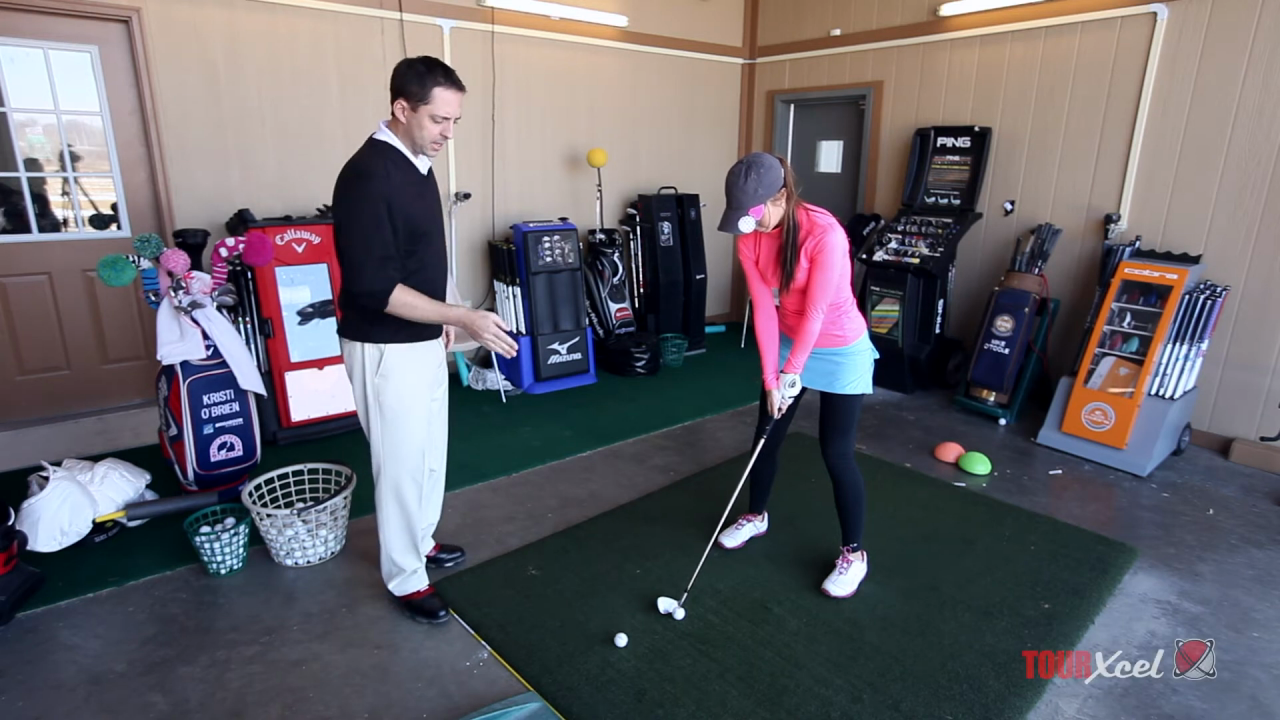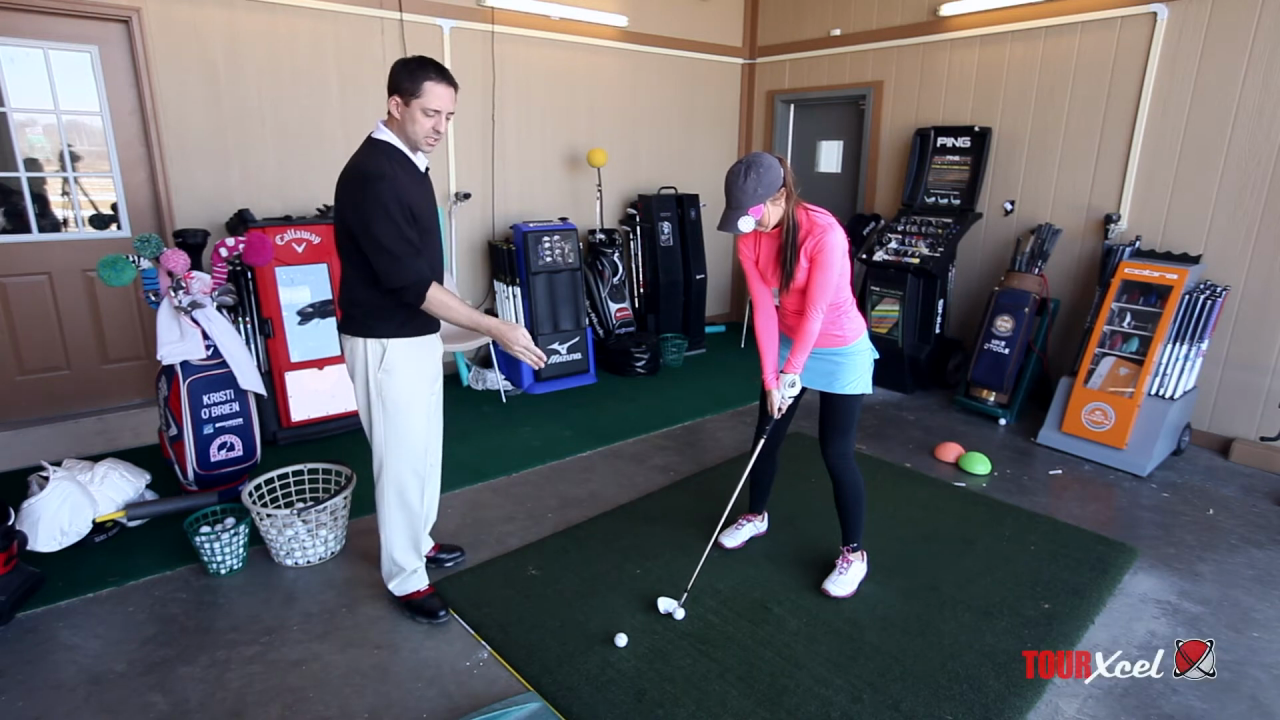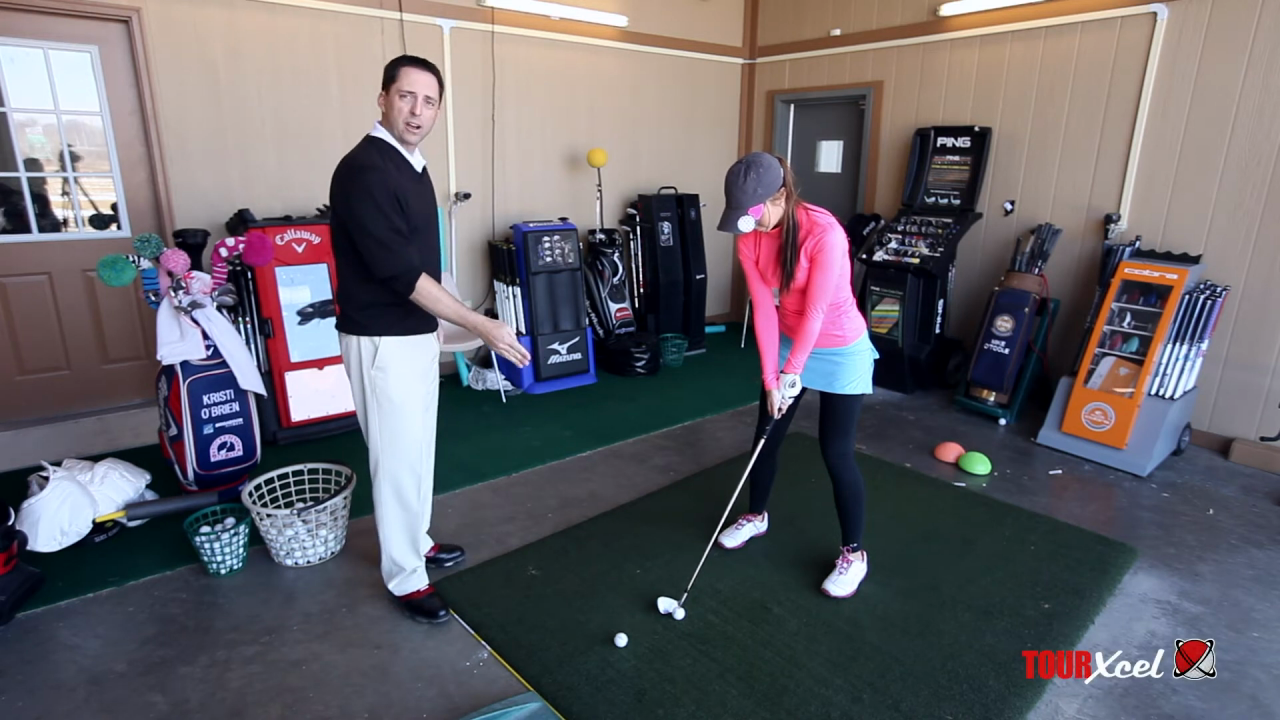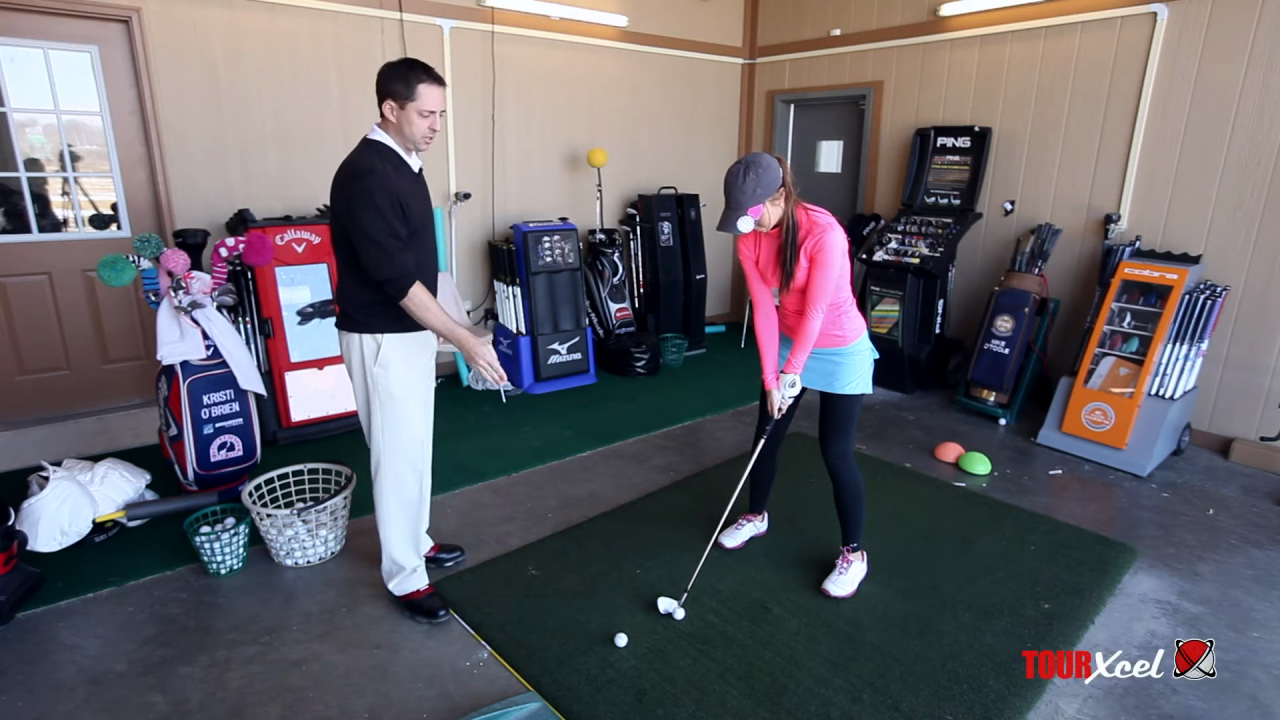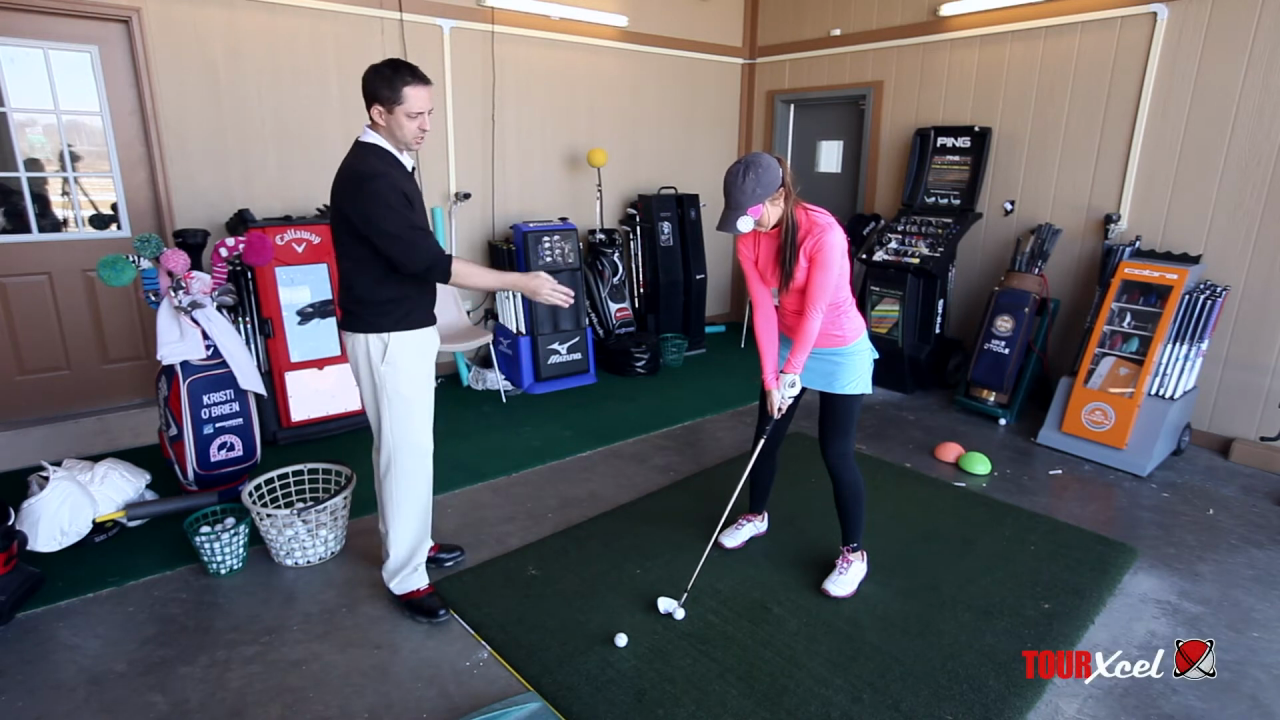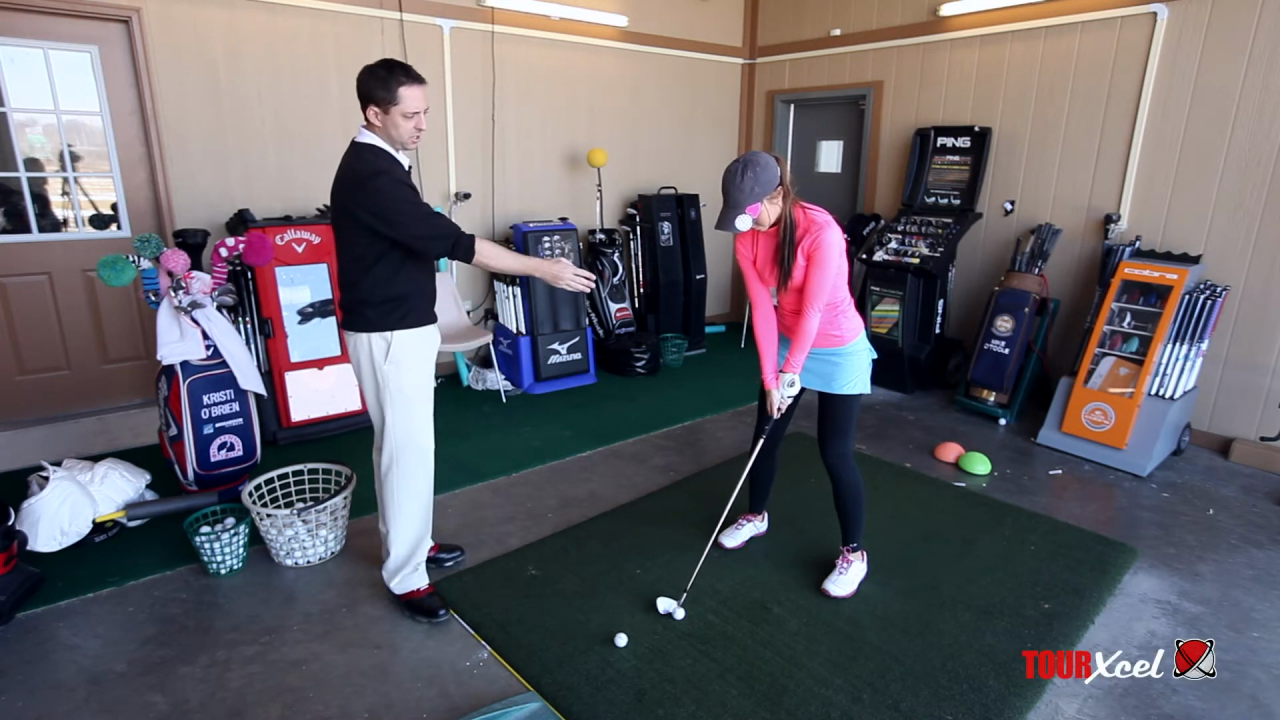
dt=0.4s
person 1, frame 1
left shoulder: (417, 164)
right shoulder: (368, 177)
right elbow: (374, 287)
left wrist: (445, 321)
right wrist: (464, 317)
left hip: (423, 340)
right hip: (385, 349)
left knee: (430, 454)
right knee: (403, 463)
left ankle: (419, 540)
right ankle: (405, 577)
person 1, frame 2
left shoulder: (409, 162)
right shoulder: (372, 175)
right elbow: (410, 280)
left wrist: (458, 328)
right wrist: (495, 327)
left hip: (417, 335)
right hip: (384, 344)
left knee: (424, 451)
right knee: (403, 459)
left ankle: (416, 540)
right ankle: (405, 576)
person 1, frame 3
left shoulder: (412, 165)
right shoulder: (364, 171)
right elbow: (400, 271)
left wrist: (437, 326)
right wrist: (481, 325)
left hip: (417, 333)
right hip: (382, 342)
left knee: (418, 450)
right knee: (398, 458)
left ankle: (414, 540)
right ankle: (405, 577)
person 1, frame 4
left shoulder: (404, 164)
right shoulder: (365, 175)
right elbow: (396, 277)
left wrist: (440, 332)
right wrist: (464, 339)
left hip: (412, 332)
right hip: (382, 339)
left knee: (415, 448)
right knee: (398, 456)
left ankle: (414, 540)
right ankle: (404, 575)
person 1, frame 5
left shoulder: (388, 163)
right shoulder: (368, 175)
right elbow: (430, 263)
right wrist: (520, 282)
left hip: (406, 329)
right hip: (386, 337)
left knee: (405, 445)
right knee: (407, 451)
left ankle: (409, 540)
right ankle: (404, 576)
person 1, frame 6
left shoulder: (380, 164)
right shoulder: (370, 176)
right elbow: (452, 243)
right wrist: (541, 268)
left hip: (405, 328)
right hip: (388, 336)
left knee: (402, 444)
right knee: (408, 451)
left ankle: (409, 541)
right ankle: (406, 576)
person 2, frame 1
left shoulder: (825, 234)
right shoulder: (749, 236)
left elbow: (815, 312)
right elbow: (763, 307)
left wrist: (792, 374)
right wrist: (771, 380)
left hip: (840, 351)
right hip: (788, 343)
left knee: (836, 453)
right knee: (766, 436)
left ankle: (854, 554)
right ankle: (756, 516)
person 2, frame 2
left shoulder: (824, 233)
right shoulder: (749, 237)
left elbow: (815, 311)
right elbow: (763, 307)
left wrist: (791, 374)
right wrist: (771, 379)
left hip: (840, 351)
right hip: (788, 343)
left knee: (836, 452)
right knee: (766, 436)
left ankle: (853, 554)
right ankle: (756, 516)
person 2, frame 3
left shoulder: (824, 233)
right shoulder: (749, 236)
left elbow: (815, 311)
right elbow: (763, 307)
left wrist: (792, 374)
right wrist: (771, 380)
left hip: (840, 351)
right hip: (788, 343)
left knee: (836, 452)
right knee: (766, 436)
left ankle: (854, 554)
right ankle: (756, 516)
person 2, frame 4
left shoulder: (824, 233)
right shoulder: (749, 237)
left elbow: (815, 311)
right elbow: (763, 307)
left wrist: (792, 374)
right wrist: (771, 379)
left hip: (840, 351)
right hip: (788, 343)
left knee: (836, 452)
right knee: (766, 436)
left ankle: (853, 554)
right ankle: (756, 516)
person 2, frame 5
left shoulder: (823, 233)
right shoulder: (748, 237)
left elbow: (814, 311)
right elbow: (763, 307)
left wrist: (791, 374)
right wrist: (771, 380)
left hip: (839, 351)
right hip: (788, 343)
left knee: (836, 452)
right knee: (766, 436)
left ankle: (853, 554)
right ankle: (756, 516)
person 2, frame 6
left shoulder: (821, 232)
right shoulder: (747, 236)
left elbow: (812, 311)
right elbow: (762, 307)
left wrist: (791, 374)
right wrist: (770, 379)
left hip: (837, 351)
right hip: (787, 344)
left knee: (835, 453)
right knee: (765, 436)
left ankle: (853, 554)
right ankle: (756, 516)
